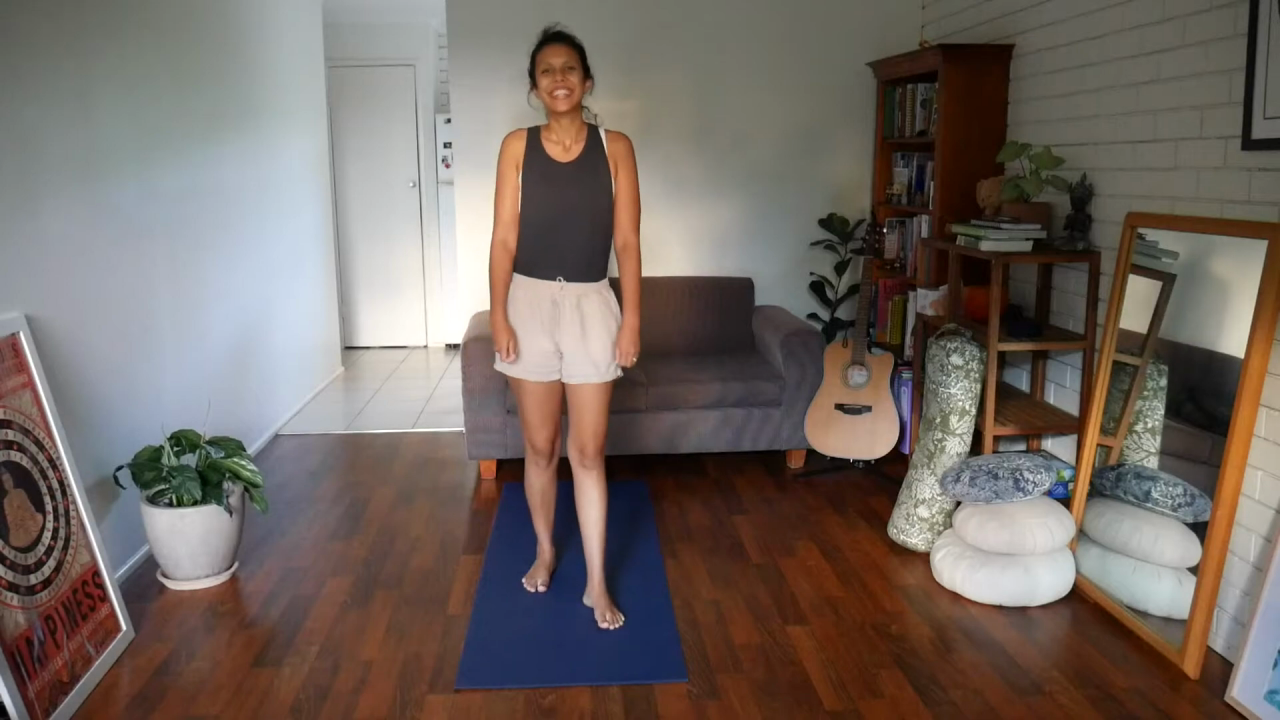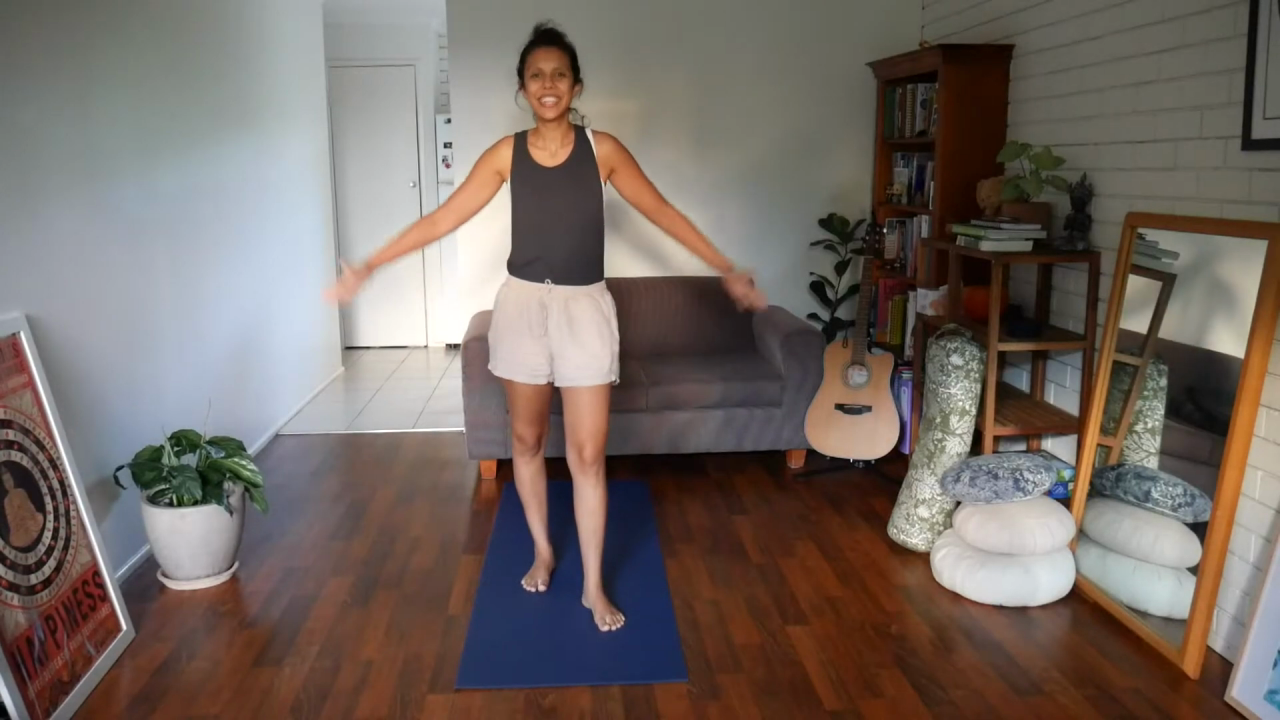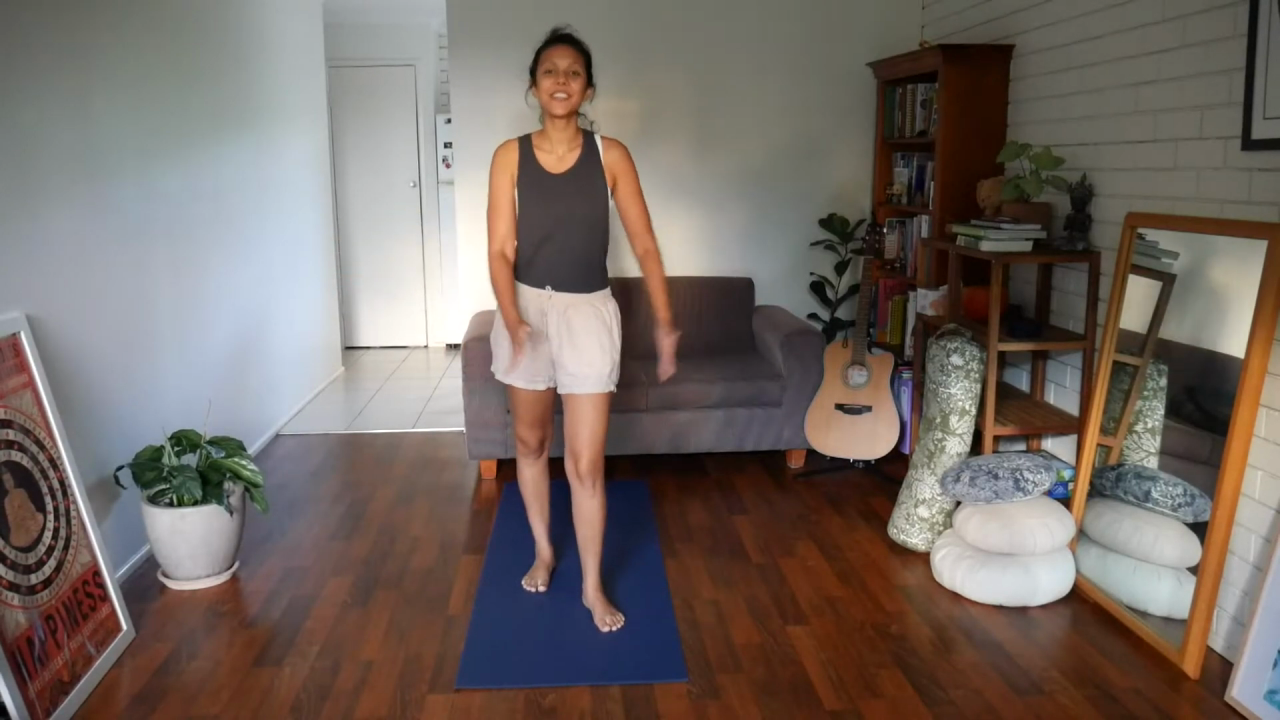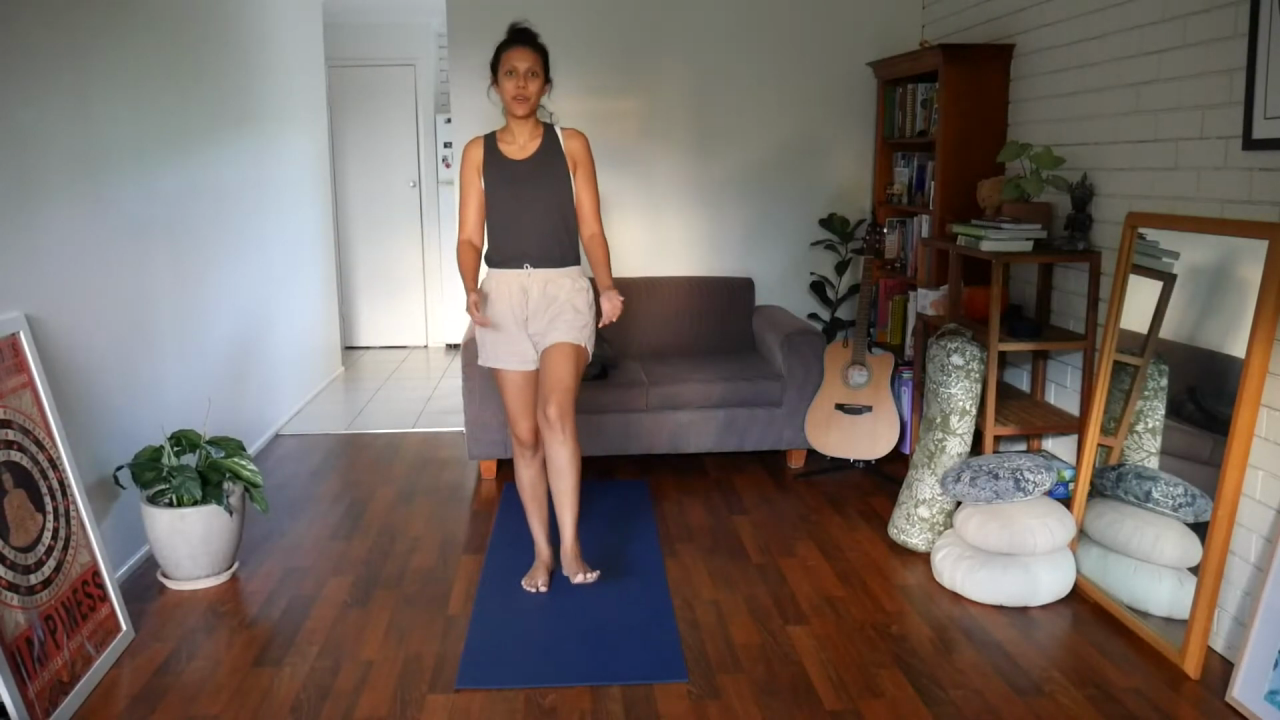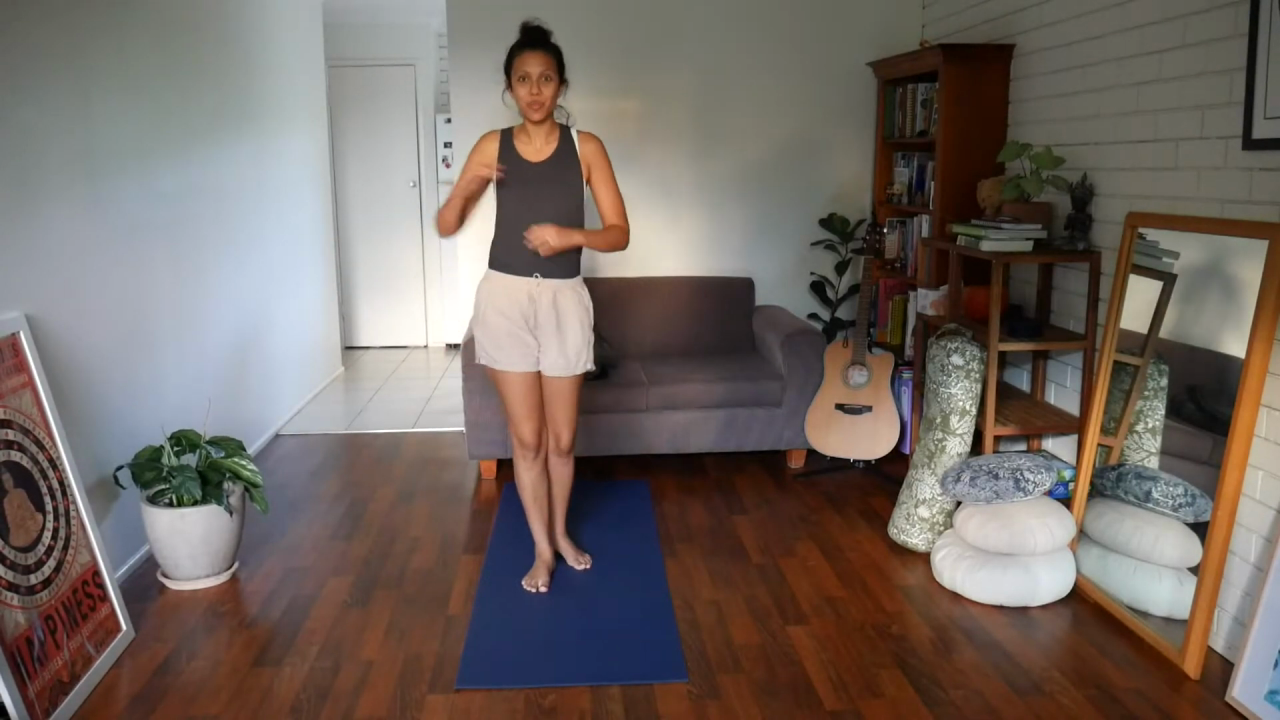
dt=1s
person 1, frame 1
left shoulder: (615, 147)
right shoulder: (517, 146)
left elbow: (627, 240)
right elbow: (504, 238)
left wrist: (630, 320)
right wrist: (499, 315)
left hip: (592, 306)
right hip: (530, 303)
left knee: (587, 452)
right knee: (540, 447)
left ankle: (596, 582)
right ankle: (544, 551)
person 1, frame 2
left shoulder: (602, 149)
right shoulder: (506, 153)
left elbow: (662, 212)
right elbow: (442, 218)
left wrist: (726, 269)
right wrist: (371, 264)
left hip: (585, 308)
right hip: (522, 306)
left knee: (588, 455)
right knee: (527, 441)
left ankle: (594, 585)
right ankle: (543, 552)
person 1, frame 3
left shoulder: (612, 156)
right shoulder: (510, 156)
left elbow: (643, 243)
right elbow: (501, 251)
left wrist: (663, 321)
right wrist: (511, 315)
left hip: (589, 314)
right hip: (527, 313)
left knee: (586, 464)
right knee: (530, 443)
left ankle: (595, 587)
right ankle: (544, 551)
person 1, frame 4
left shoulder: (572, 145)
right shoulder: (477, 152)
left elbow: (591, 229)
right elbow: (469, 238)
left wrist: (607, 290)
right wrist: (471, 291)
left hip: (564, 290)
right hip: (503, 295)
left knee: (556, 413)
right knee: (524, 435)
left ankle: (570, 547)
right ankle: (542, 551)
person 1, frame 5
left shoulder: (586, 147)
right shoulder: (493, 146)
left elbow: (620, 233)
right elbow: (446, 225)
left wrist: (569, 236)
right wrist: (463, 194)
left hip: (565, 301)
right hip: (505, 298)
left knee: (563, 439)
right knee: (526, 438)
left ankle: (562, 532)
right ankle: (541, 548)
